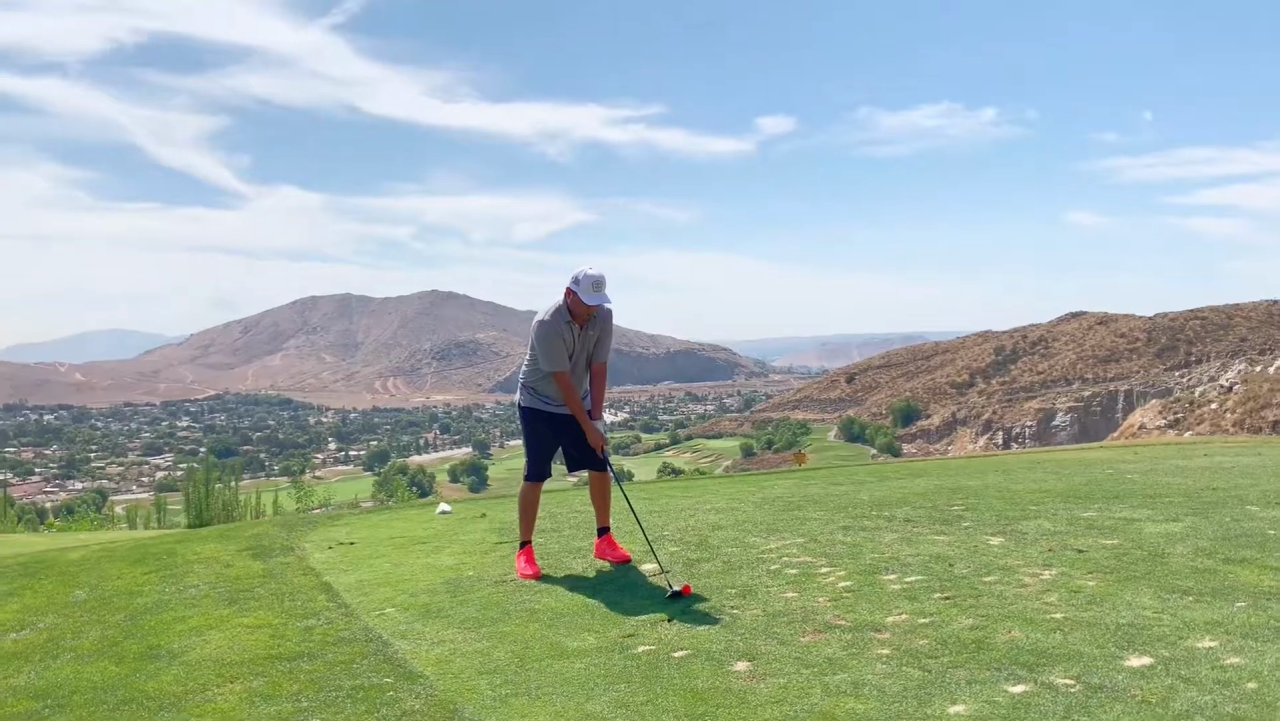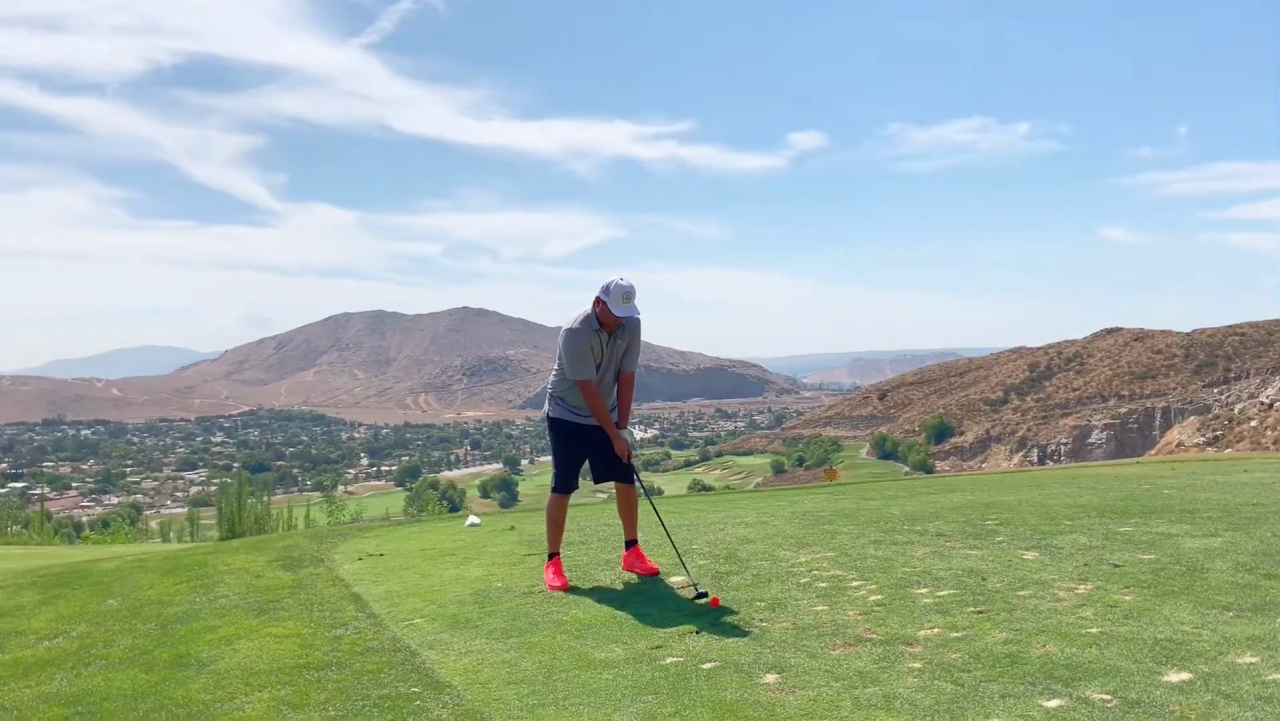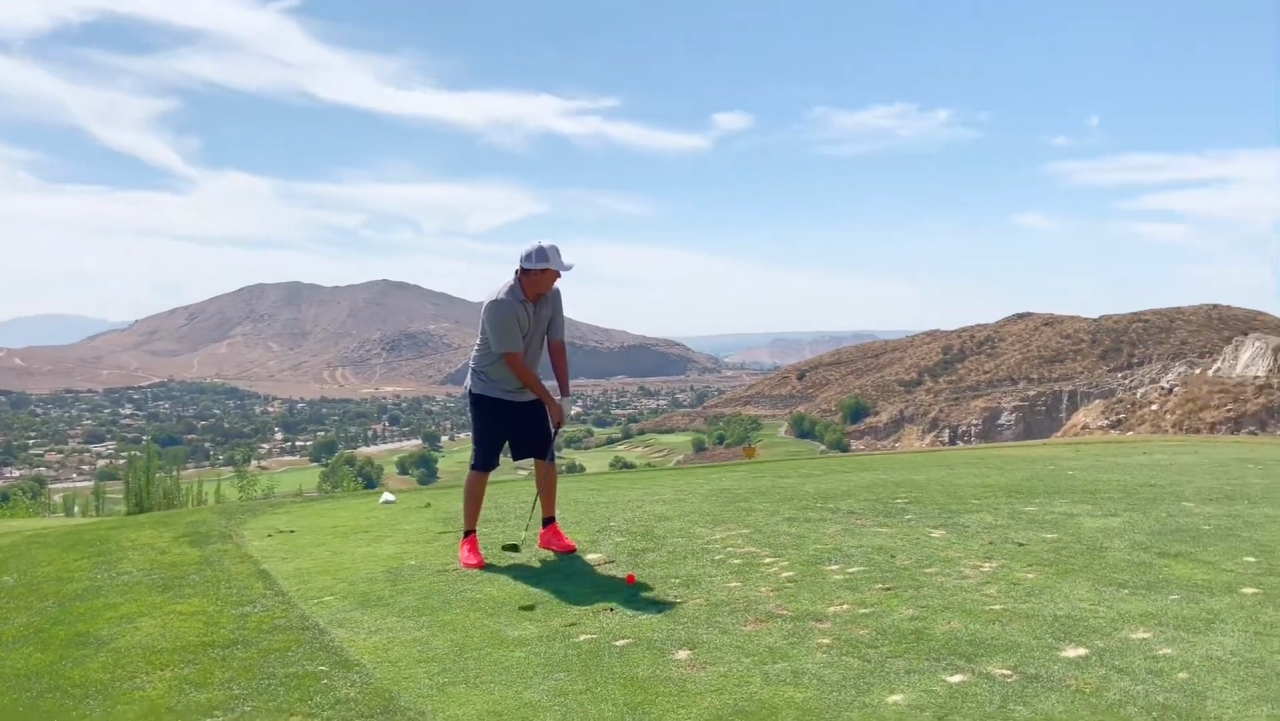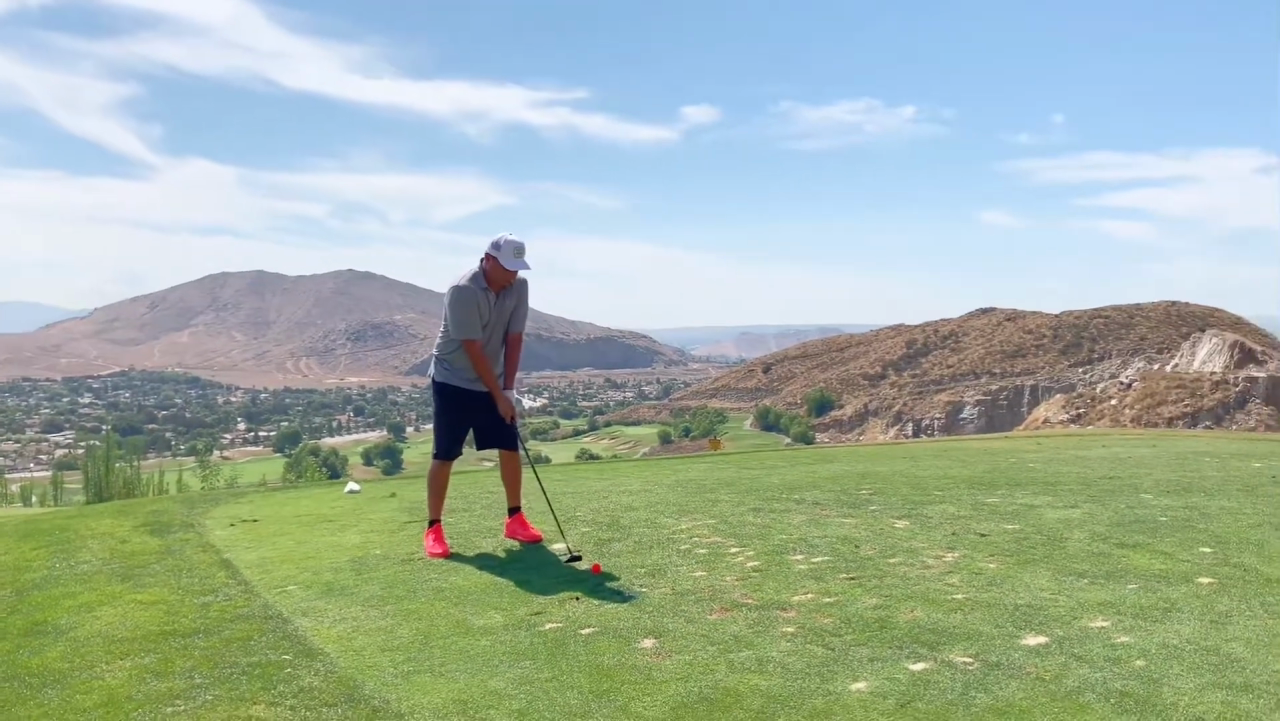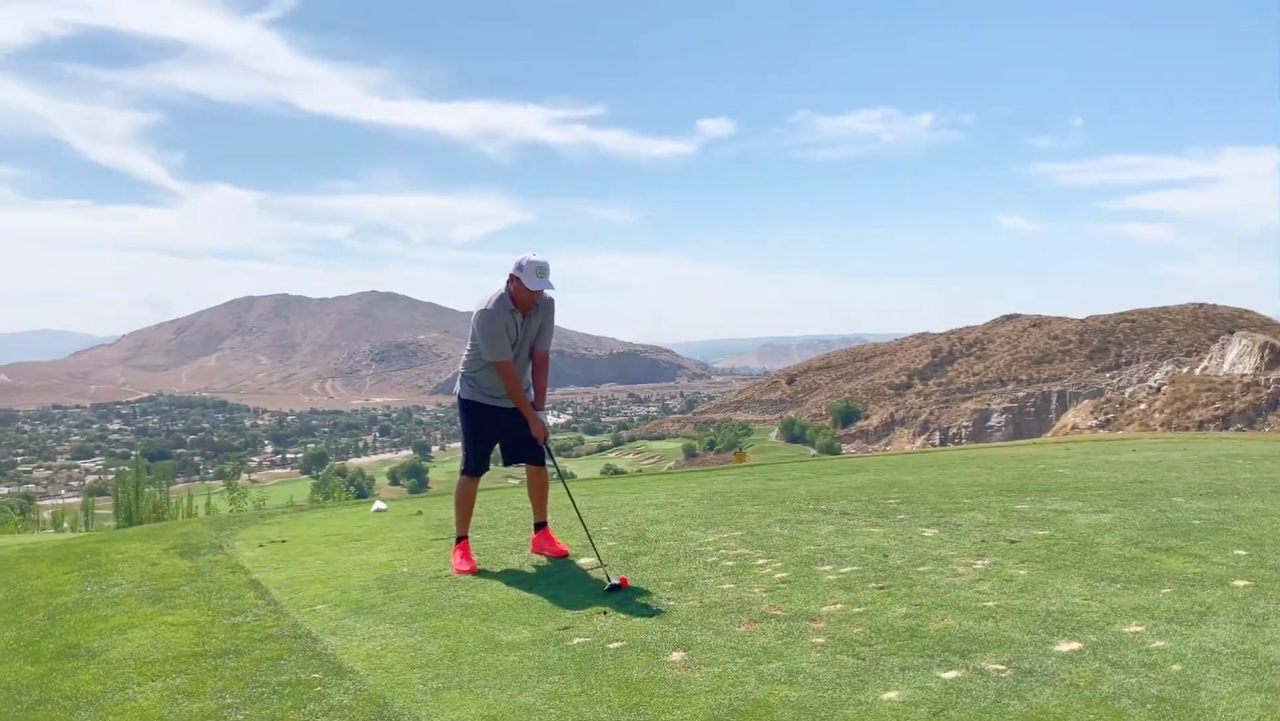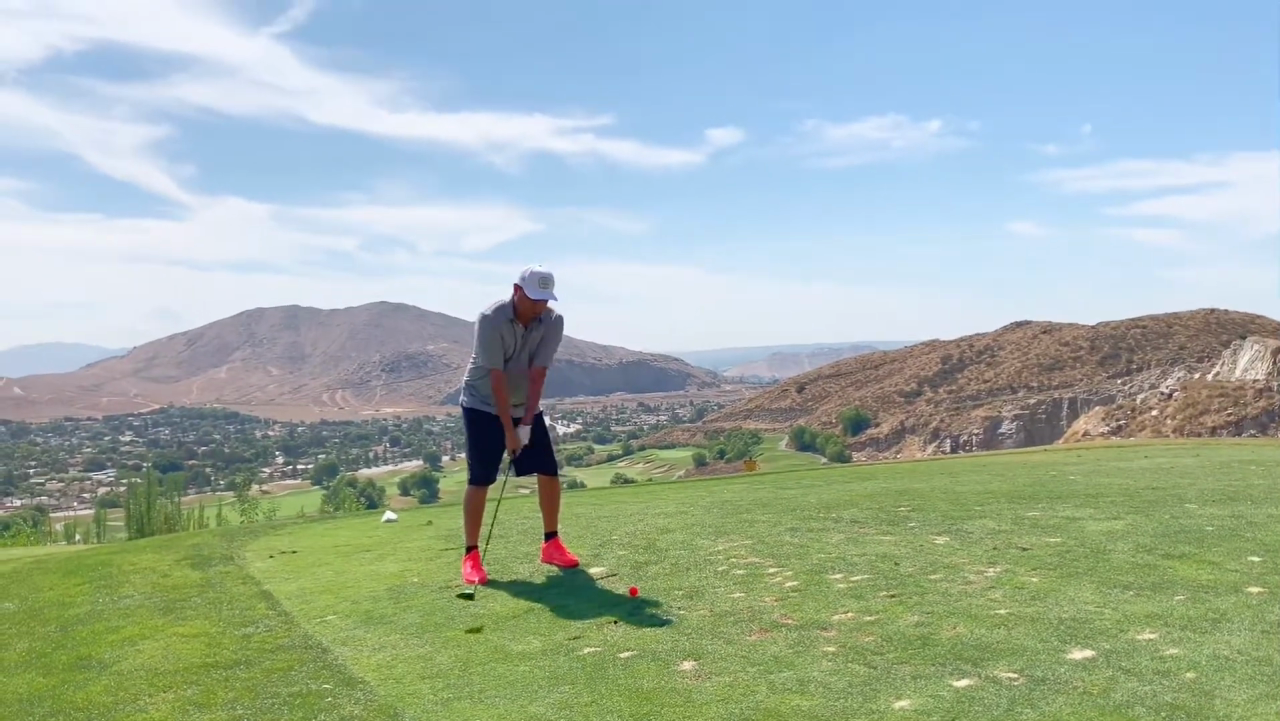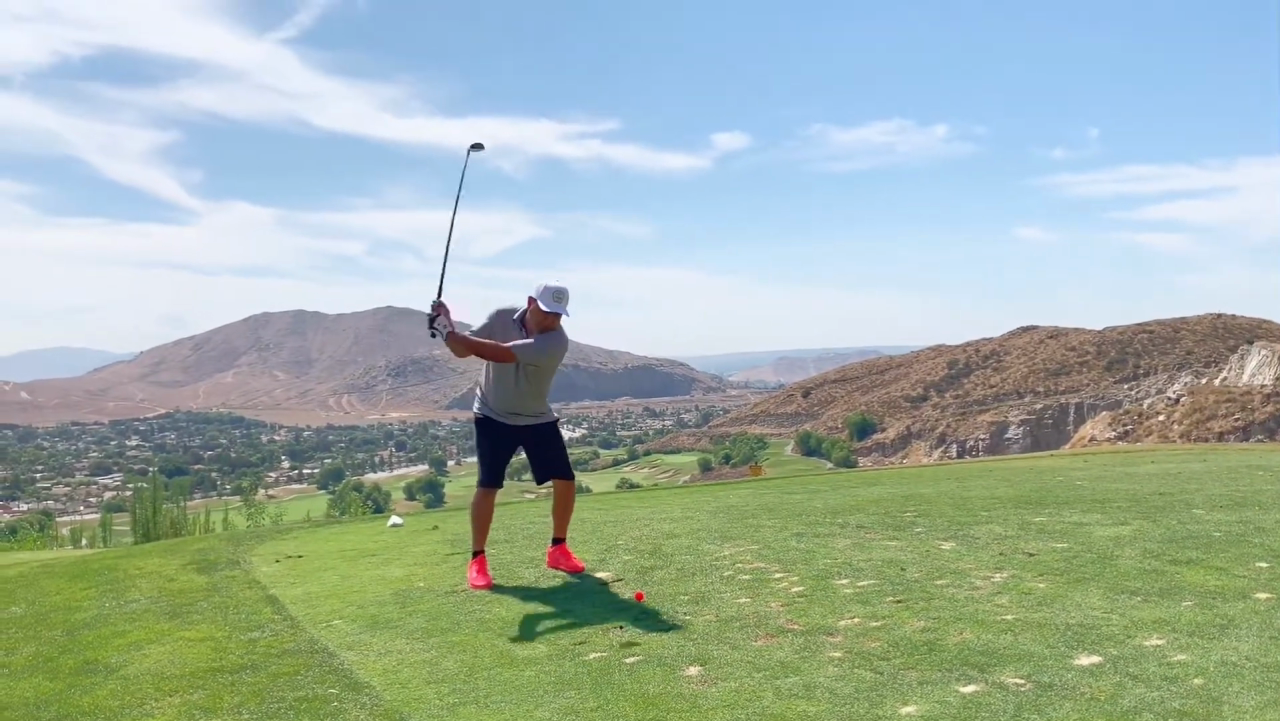
dt=0.7s
person 1, frame 1
left shoulder: (603, 316)
right shoulder: (547, 324)
left elbow: (598, 369)
right elbow: (563, 382)
left wrist: (597, 418)
right wrist: (588, 427)
left hip: (578, 402)
right hip: (539, 405)
left knee: (600, 467)
right knee: (535, 476)
left ankle: (604, 538)
right ankle: (524, 550)
person 1, frame 2
left shoulder: (632, 326)
right shoulder: (575, 333)
left elbow: (626, 379)
right elbow: (589, 391)
left wrist: (623, 428)
right wrist: (614, 435)
left hip: (606, 414)
right hip: (567, 416)
left knee: (626, 479)
right knee: (563, 487)
left ankle: (632, 551)
right ankle: (553, 561)
person 1, frame 3
left shoulder: (552, 297)
right shoulder: (500, 305)
left elbow: (556, 346)
right elbow: (516, 363)
left wrist: (565, 396)
right wrist: (550, 402)
left hip: (528, 392)
right hip: (490, 393)
left knee: (546, 456)
right knee: (482, 465)
left ankle: (549, 528)
right ankle: (468, 539)
person 1, frame 4
left shoulder: (519, 287)
right shoulder: (462, 291)
left elbow: (514, 339)
right elbow: (474, 351)
left wrist: (508, 388)
right wrist: (499, 396)
left hip: (493, 381)
right hip: (453, 382)
left knee: (510, 447)
right knee: (445, 454)
left ankle: (515, 518)
right ankle: (433, 528)
person 1, frame 5
left shoulder: (546, 305)
right shoulder: (489, 314)
left elbow: (540, 358)
right elbow: (506, 372)
left wrist: (540, 409)
right wrist: (531, 418)
left hip: (518, 397)
right hip: (479, 398)
left knee: (537, 462)
right knee: (473, 470)
left ankle: (541, 533)
right ankle: (461, 545)
person 1, frame 6
left shoulder: (553, 322)
right shoulder: (491, 319)
left elbow: (538, 375)
right elbow: (494, 378)
left wrist: (527, 423)
right wrist: (507, 427)
left hip: (524, 408)
right hip: (482, 409)
left knee: (549, 472)
right knee: (480, 480)
left ankle: (551, 543)
right ankle: (471, 555)
person 1, frame 7
left shoulder: (556, 341)
right shoulder: (502, 317)
left elbow: (500, 354)
right elbow: (463, 350)
left wrist: (450, 332)
right wrist: (449, 327)
left hip: (537, 419)
right hip: (493, 416)
left knee: (565, 480)
right knee: (488, 486)
left ankle: (558, 548)
right ankle: (477, 559)
